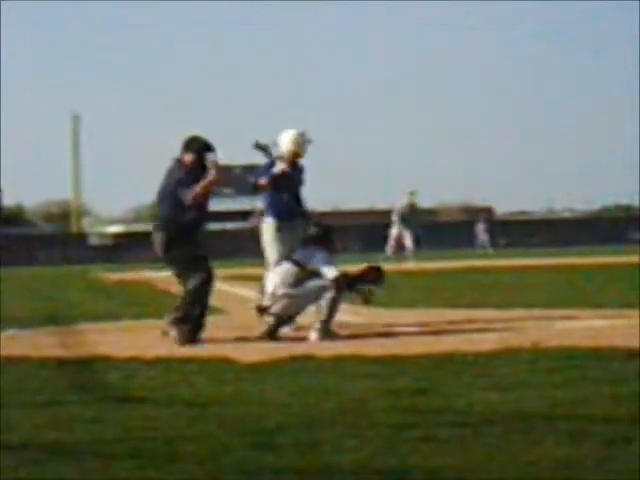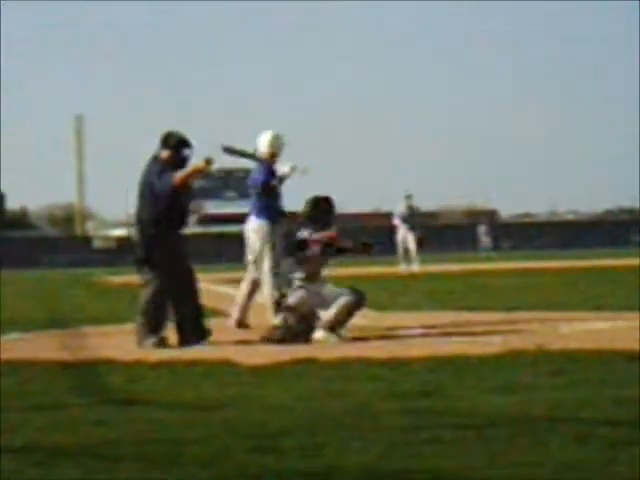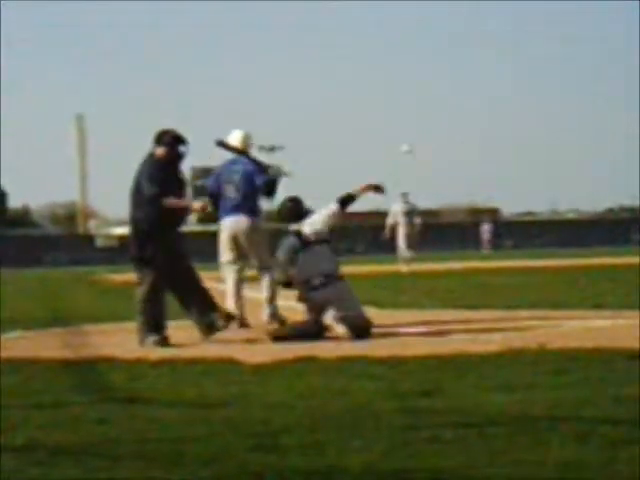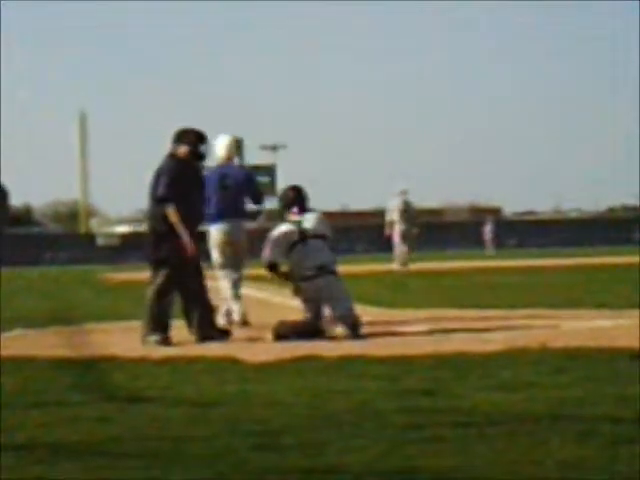
dt=0.4s
person 1, frame 1
left shoulder: (185, 173)
right shoulder: (180, 174)
right elbow: (190, 198)
right wrist: (210, 180)
left hip: (183, 236)
right hip: (174, 237)
left knee: (195, 280)
right knee: (200, 278)
left ankle: (188, 330)
right ankle: (180, 325)
person 1, frame 2
left shoulder: (169, 170)
right shoulder: (156, 170)
right elbow: (172, 182)
right wrist: (194, 169)
left hip: (171, 236)
right hip: (154, 237)
left knee: (184, 284)
right knee: (157, 286)
left ankle: (190, 333)
right ankle: (147, 333)
person 1, frame 3
left shoulder: (168, 169)
right shoulder: (150, 169)
right elbow: (158, 200)
right wrist: (190, 205)
left hip: (168, 234)
right hip: (151, 236)
left knee: (186, 279)
right knee: (153, 284)
left ankle: (209, 320)
right ankle: (150, 332)
person 1, frame 4
left shoulder: (189, 168)
right shoulder: (171, 168)
right elbow: (168, 203)
left wrist: (187, 234)
right wrist: (184, 234)
left hip: (183, 236)
right hip: (169, 236)
left knee: (193, 283)
right knee: (164, 284)
left ankle: (203, 328)
right ankle: (154, 331)
person 2, frame 1
left shoulder: (298, 168)
right shoulder: (271, 165)
right elbow: (257, 187)
left wrist: (306, 217)
right wrist: (274, 174)
left hip: (295, 224)
right hip: (274, 223)
person 2, frame 2
left shoulder: (262, 167)
right shoulder: (265, 167)
right elbow: (265, 189)
left wrist: (282, 213)
right wrist: (283, 175)
left hip: (253, 223)
right hip: (264, 225)
left knee: (255, 273)
right knee: (270, 271)
left ankle: (238, 316)
right ankle: (278, 318)
person 2, frame 3
left shoulder: (220, 170)
right shoulder: (254, 166)
left elbow: (213, 200)
right elbow: (268, 191)
right wrist: (275, 175)
left hip: (227, 223)
right hip: (250, 221)
left knee: (232, 272)
right knee: (265, 267)
left ankle: (237, 316)
right ankle: (271, 312)
person 2, frame 4
left shoulder: (208, 175)
right shoulder: (244, 174)
right elbow: (258, 200)
left hip: (216, 227)
right hip: (237, 226)
left knee: (224, 274)
right knee: (235, 273)
left ankle: (238, 312)
right ankle: (227, 314)
person 3, frame 1
left shoulder: (304, 252)
right shoulder: (320, 254)
right elbow: (341, 280)
right wrist: (366, 276)
left hip: (269, 302)
right hip: (280, 297)
right knee: (335, 287)
left ankle: (273, 326)
right ankle: (321, 330)
person 3, frame 2
left shoulder: (319, 233)
right shoulder: (308, 233)
left elbow: (337, 248)
right elbow: (296, 246)
left wrist: (357, 247)
right wrist: (327, 236)
left hip: (297, 292)
right hip: (299, 290)
left knee: (308, 325)
right knee: (356, 296)
left ankle: (279, 331)
right ankle: (325, 329)
person 3, frame 3
left shoulder: (285, 245)
right shoulder: (314, 222)
left elbow: (285, 281)
right elbow: (342, 203)
right wrist: (366, 188)
left hip: (309, 292)
right hip: (332, 285)
left knee: (315, 327)
right knee: (362, 329)
left ankle: (284, 332)
right ankle: (336, 318)
person 3, frame 4
left shoulder: (279, 232)
right shoulder: (316, 218)
left elbow: (269, 264)
left wrist: (289, 278)
left hip: (302, 284)
right hip: (326, 278)
left knee: (315, 325)
right knee: (352, 326)
left ankle: (285, 328)
